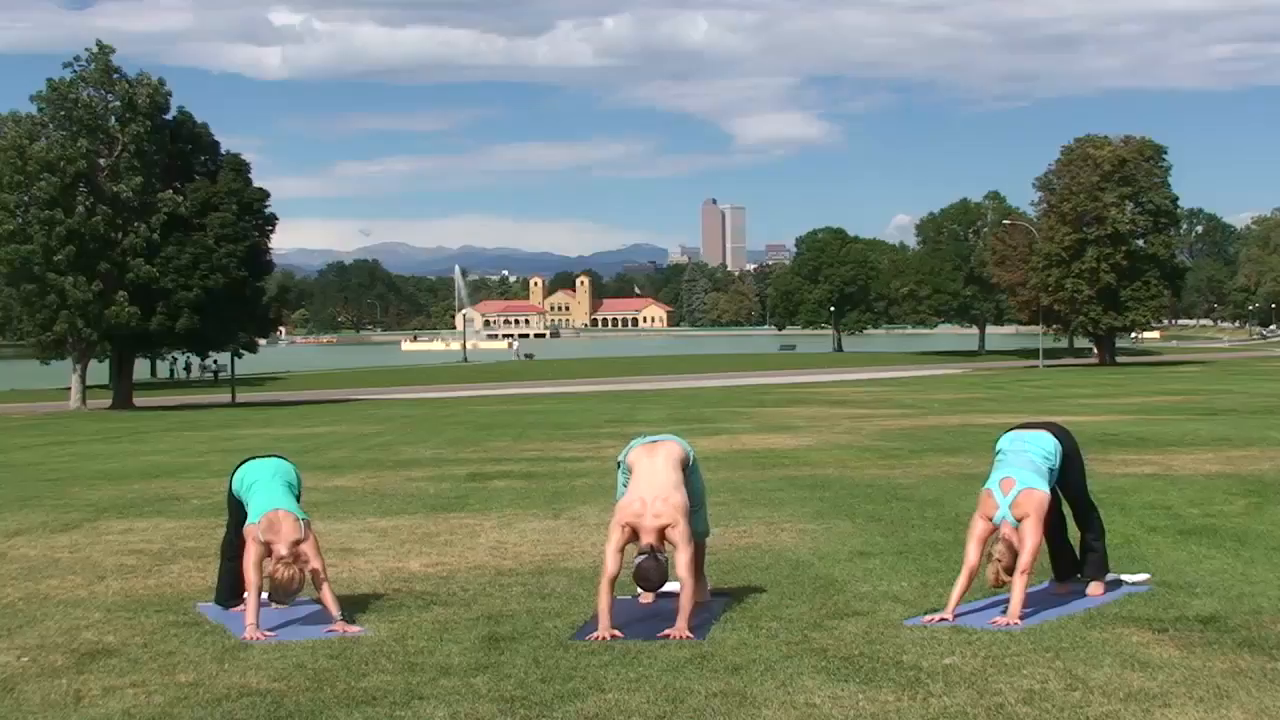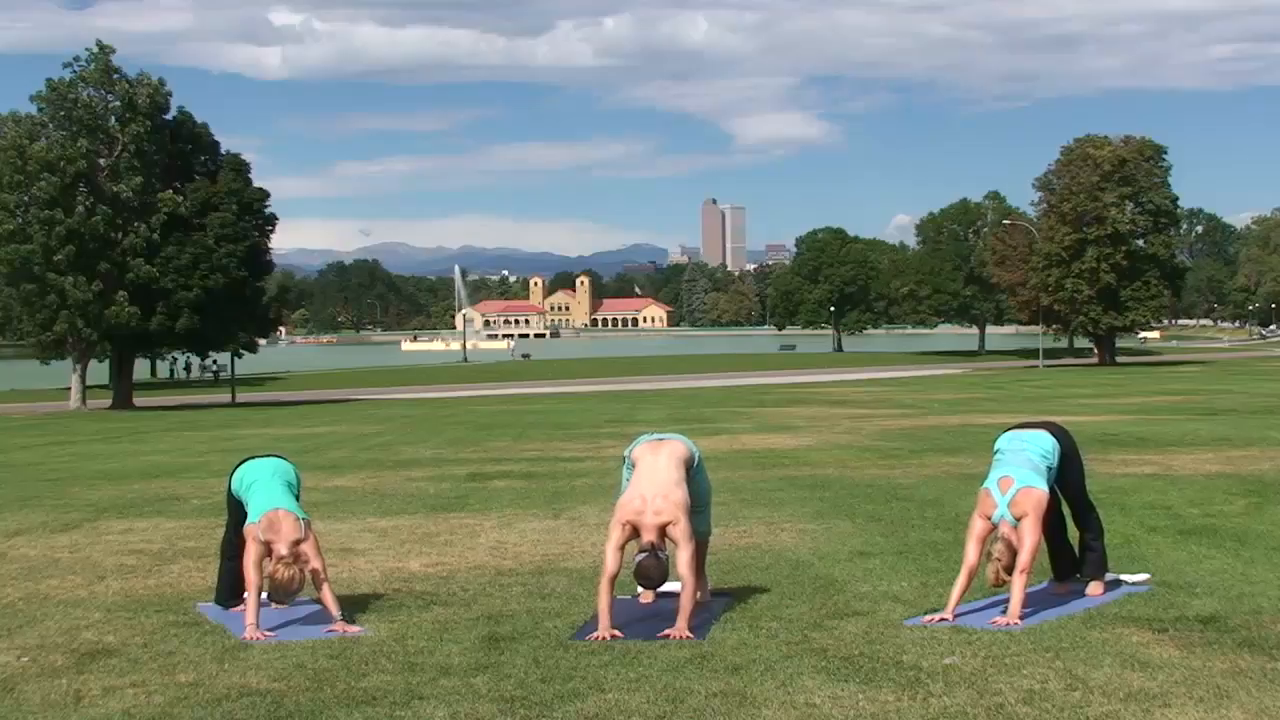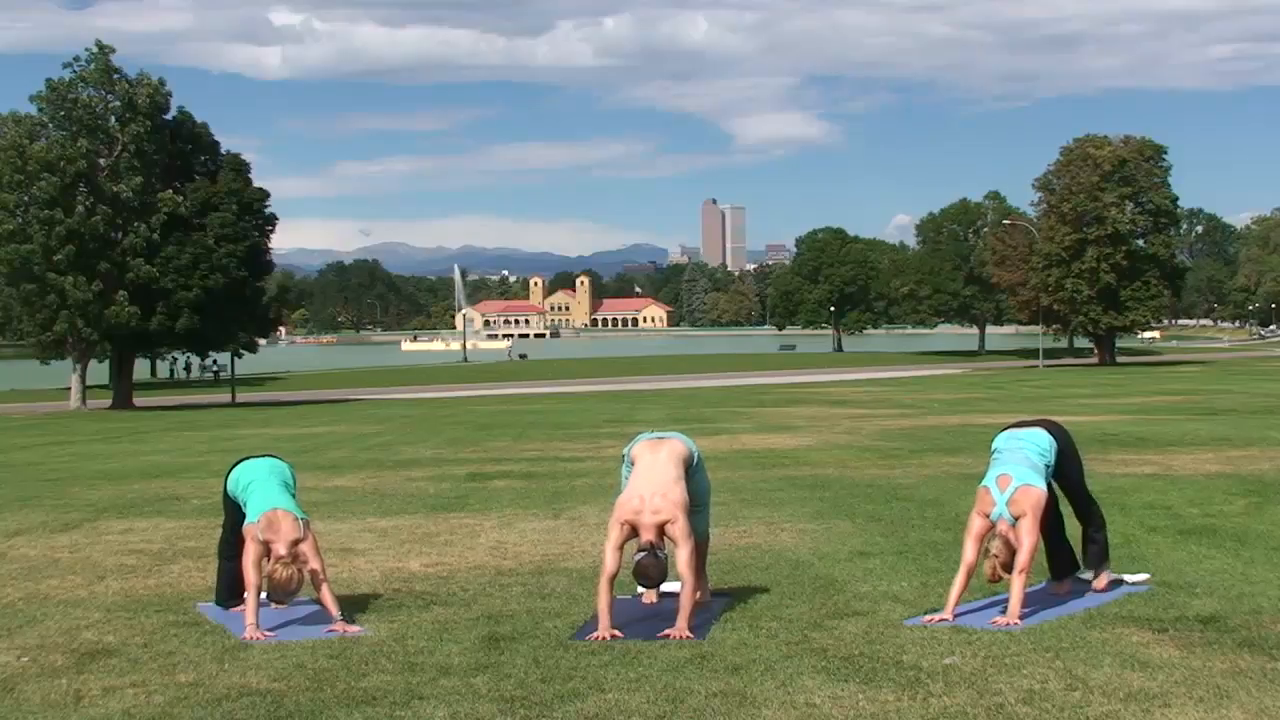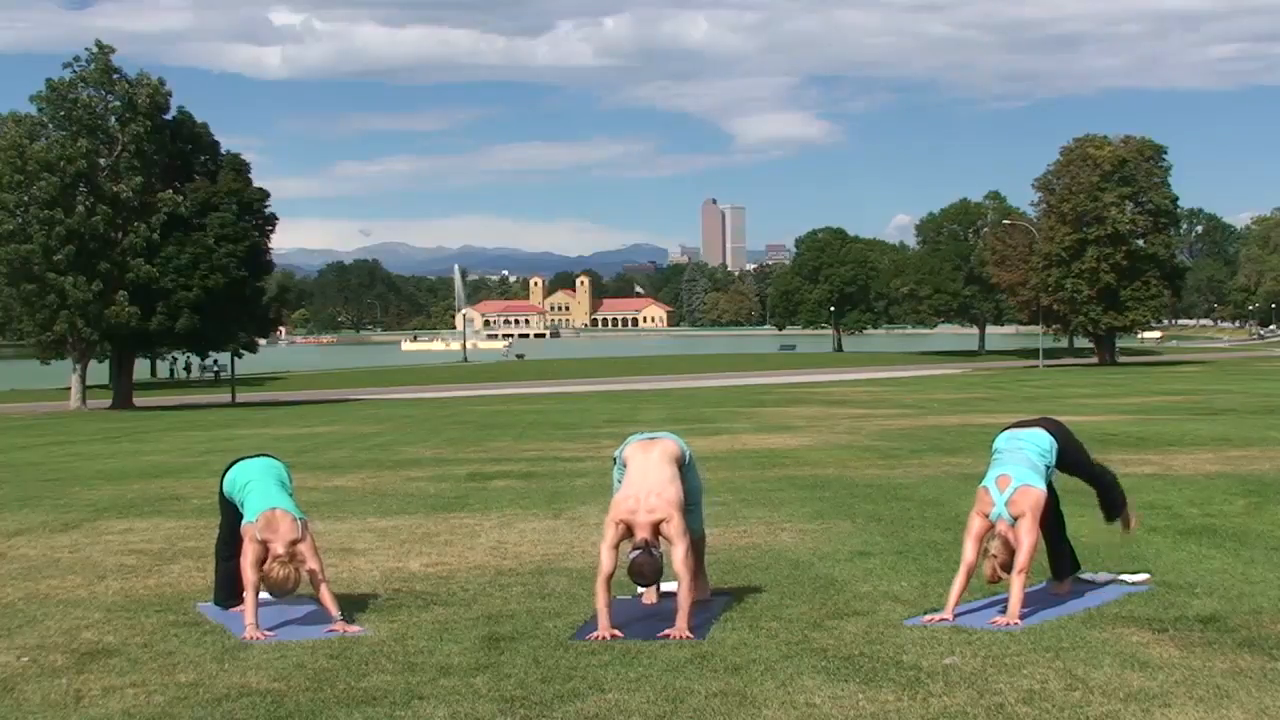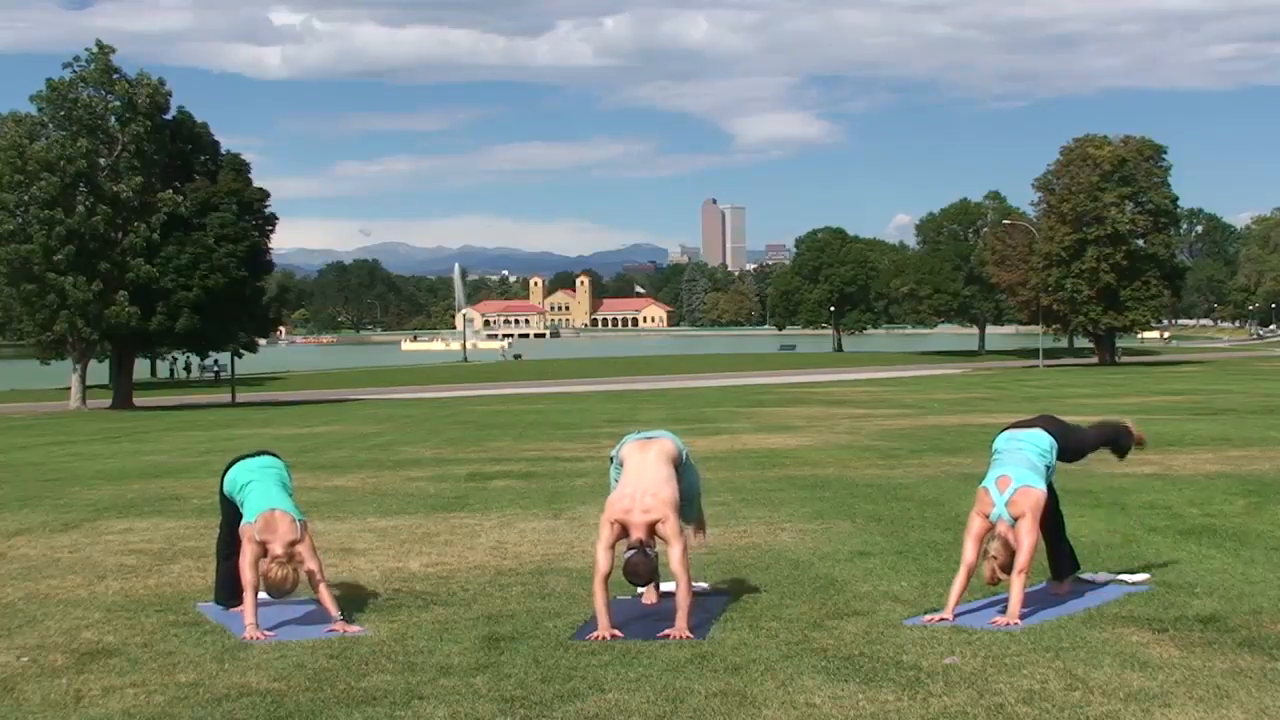
dt=0.3s
person 1, frame 1
left shoulder: (1029, 511)
right shoulder: (985, 515)
left elbow: (1023, 570)
right elbow: (968, 567)
left wrist: (1012, 614)
right wrist: (948, 610)
left hip: (1054, 442)
left knee: (1081, 506)
right knee: (1051, 518)
left ankle: (1096, 574)
right ankle: (1065, 575)
person 1, frame 2
left shoulder: (1028, 510)
right shoulder: (983, 514)
left elbow: (1022, 569)
right elbow: (968, 567)
left wrist: (1013, 614)
right wrist: (948, 610)
left hip: (1051, 441)
left knee: (1080, 506)
right knee: (1050, 518)
left ankle: (1095, 575)
right ankle: (1064, 575)
person 1, frame 3
left shoulder: (1025, 508)
right shoulder: (981, 513)
left elbow: (1021, 569)
right elbow: (966, 566)
left wrist: (1012, 614)
right wrist: (947, 610)
left hip: (1048, 438)
left knee: (1079, 497)
right knee: (1047, 516)
left ankle: (1100, 565)
right ankle: (1063, 574)
person 1, frame 4
left shoulder: (1026, 509)
right shoulder: (982, 512)
left elbow: (1020, 570)
right elbow: (966, 566)
left wrist: (1012, 614)
right wrist: (948, 610)
left hip: (1048, 438)
right hip: (1008, 440)
left knee: (1091, 473)
right knee: (1048, 515)
left ankle: (1120, 509)
right ankle: (1064, 574)
person 1, frame 5
left shoulder: (1025, 509)
right shoulder: (981, 512)
left elbow: (1020, 571)
right elbow: (966, 567)
left wrist: (1012, 615)
right wrist: (948, 610)
left hip: (1047, 437)
right hip: (1008, 439)
left knee: (1091, 439)
right knee: (1048, 515)
left ankle: (1126, 432)
right ankle: (1063, 574)
person 2, frame 1
left shoulder: (675, 523)
right shoulder: (622, 525)
left elbow: (686, 579)
right elbow: (607, 578)
left wrist: (682, 625)
right wrist: (603, 626)
left hip: (678, 451)
right hip: (634, 454)
left knee: (695, 527)
left ankle: (700, 578)
right ankle: (648, 590)
person 2, frame 2
left shoulder: (677, 521)
right shoulder: (623, 522)
left elbow: (687, 577)
right elbow: (607, 577)
left wrist: (681, 625)
right wrist: (603, 625)
left hip: (683, 450)
right hip: (640, 450)
left knee: (697, 525)
left ankle: (701, 577)
right ankle: (648, 585)
person 2, frame 3
left shoulder: (674, 520)
right shoulder: (622, 521)
left elbow: (687, 578)
right elbow: (606, 576)
left wrist: (682, 625)
right wrist: (603, 626)
left hip: (683, 450)
right hip: (638, 449)
left knee: (697, 525)
left ankle: (702, 577)
right ankle: (652, 586)
person 2, frame 4
left shoulder: (671, 518)
right shoulder: (617, 521)
left elbow: (684, 577)
right elbow: (603, 576)
left wrist: (682, 625)
right wrist: (603, 625)
left hip: (674, 449)
right hip: (630, 450)
left knee: (692, 524)
left ankle: (699, 573)
right ankle: (652, 585)
person 2, frame 5
left shoulder: (665, 518)
right shoulder: (612, 520)
left elbow: (682, 577)
right elbow: (600, 578)
left wrist: (681, 625)
right wrist: (603, 625)
left hip: (670, 447)
right hip: (627, 449)
left knee: (689, 510)
left ankle: (695, 513)
right ankle: (652, 583)
person 3, frame 1
left shoulder: (303, 535)
right shoulder: (256, 537)
left elbow: (322, 580)
right elbow: (253, 587)
left wrist: (339, 619)
right wrist: (251, 626)
right hip: (246, 476)
right knee: (236, 541)
left ankle: (278, 596)
right ankle: (228, 597)
person 3, frame 2
left shoulder: (304, 535)
right shoulder: (256, 537)
left elbow: (322, 580)
right elbow: (253, 587)
left wrist: (339, 619)
right wrist: (251, 626)
right hip: (245, 476)
right knee: (236, 543)
left ankle: (278, 597)
right ankle: (228, 598)
person 3, frame 3
left shoulder: (302, 534)
right shoulder: (255, 537)
left elbow: (321, 580)
right elbow: (252, 587)
left wrist: (339, 619)
right wrist: (251, 626)
right hip: (240, 476)
right knee: (233, 542)
left ankle: (276, 596)
right ankle: (229, 598)
person 3, frame 4
left shoulder: (300, 535)
right shoulder: (253, 536)
left elbow: (320, 580)
right elbow: (250, 586)
left wrist: (339, 618)
right wrist: (251, 626)
right hip: (236, 477)
right knee: (230, 544)
right ankle: (227, 598)
person 3, frame 5
left shoulder: (298, 534)
right shoulder: (254, 537)
left elbow: (319, 581)
right elbow: (249, 587)
left wrist: (338, 619)
right wrist: (251, 627)
right hip: (235, 475)
right knee: (231, 544)
right ankle: (228, 599)
